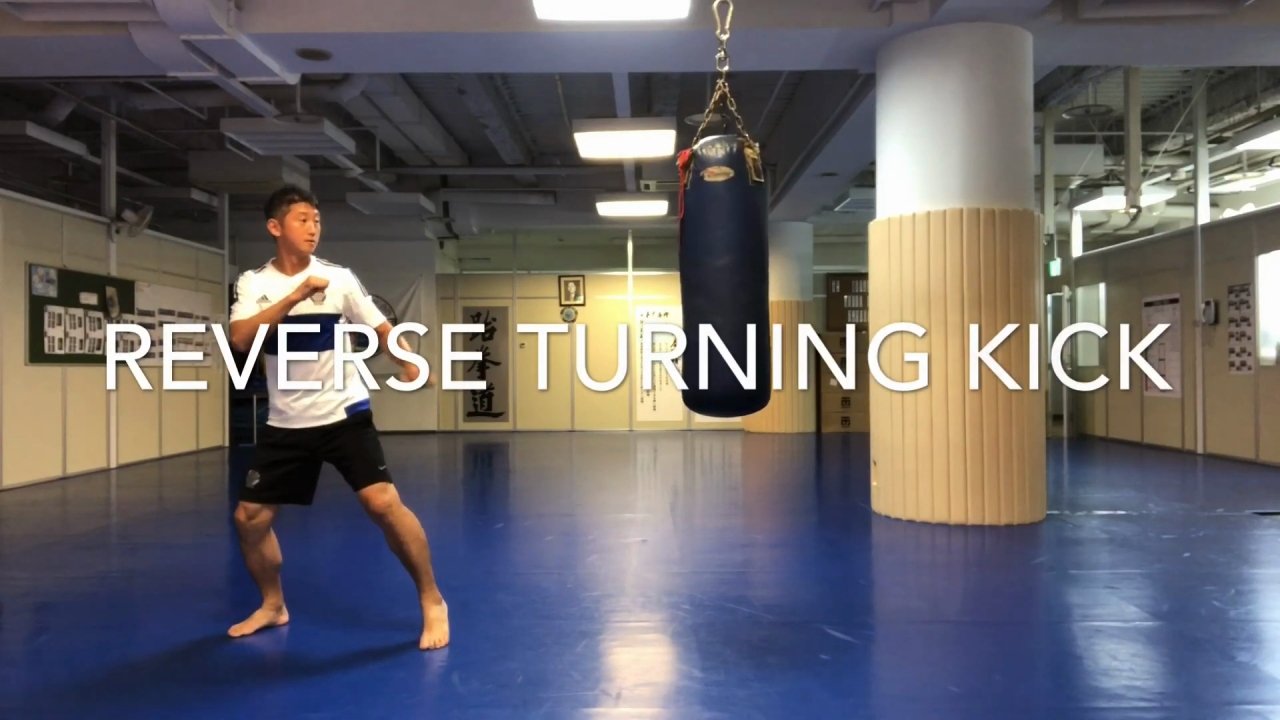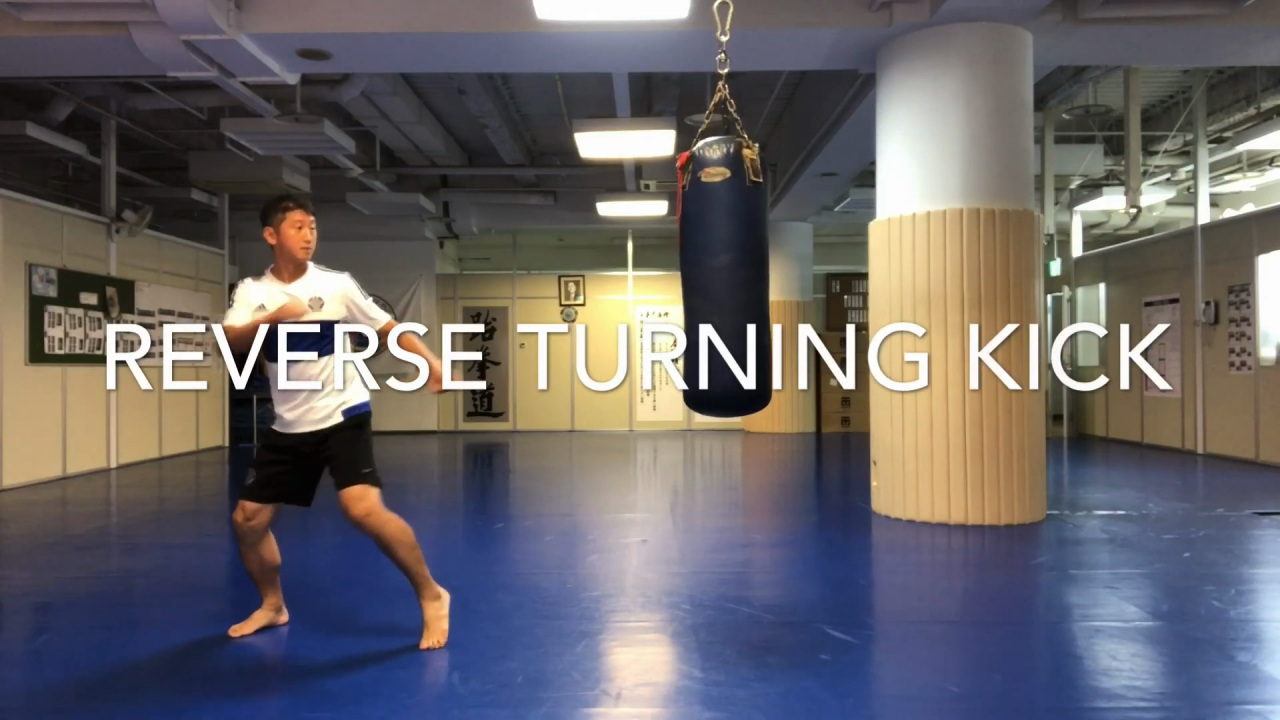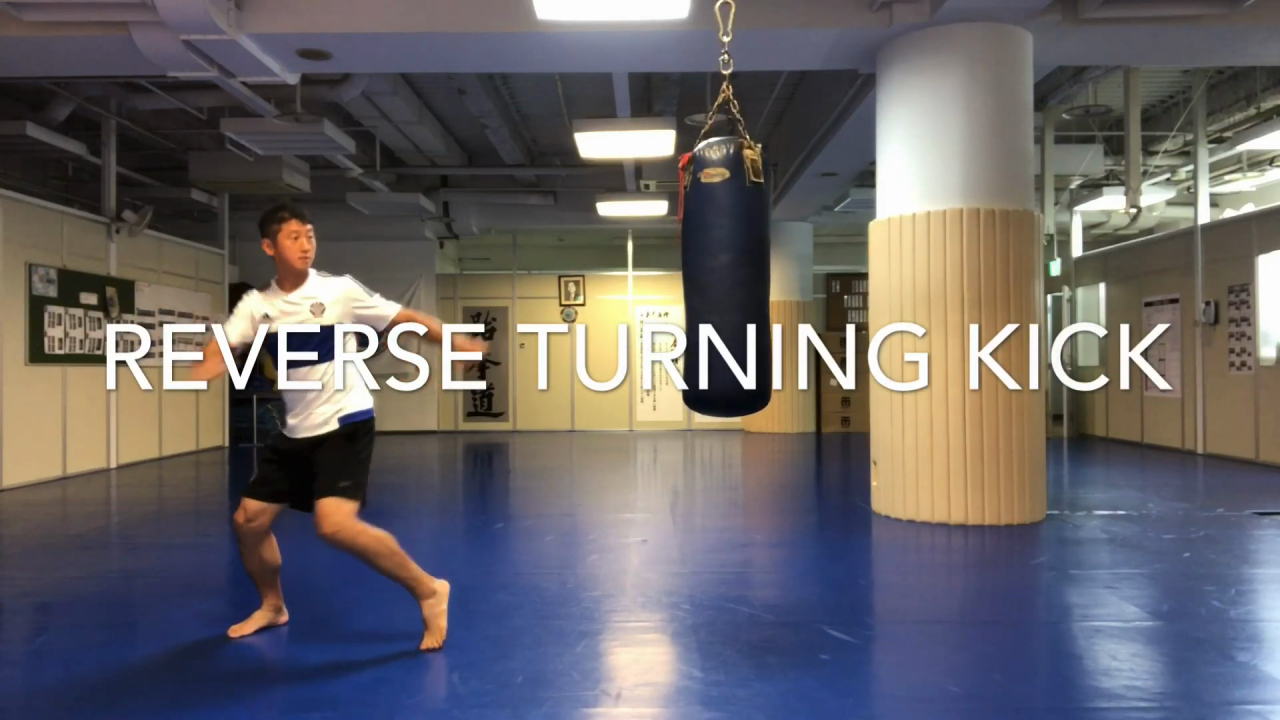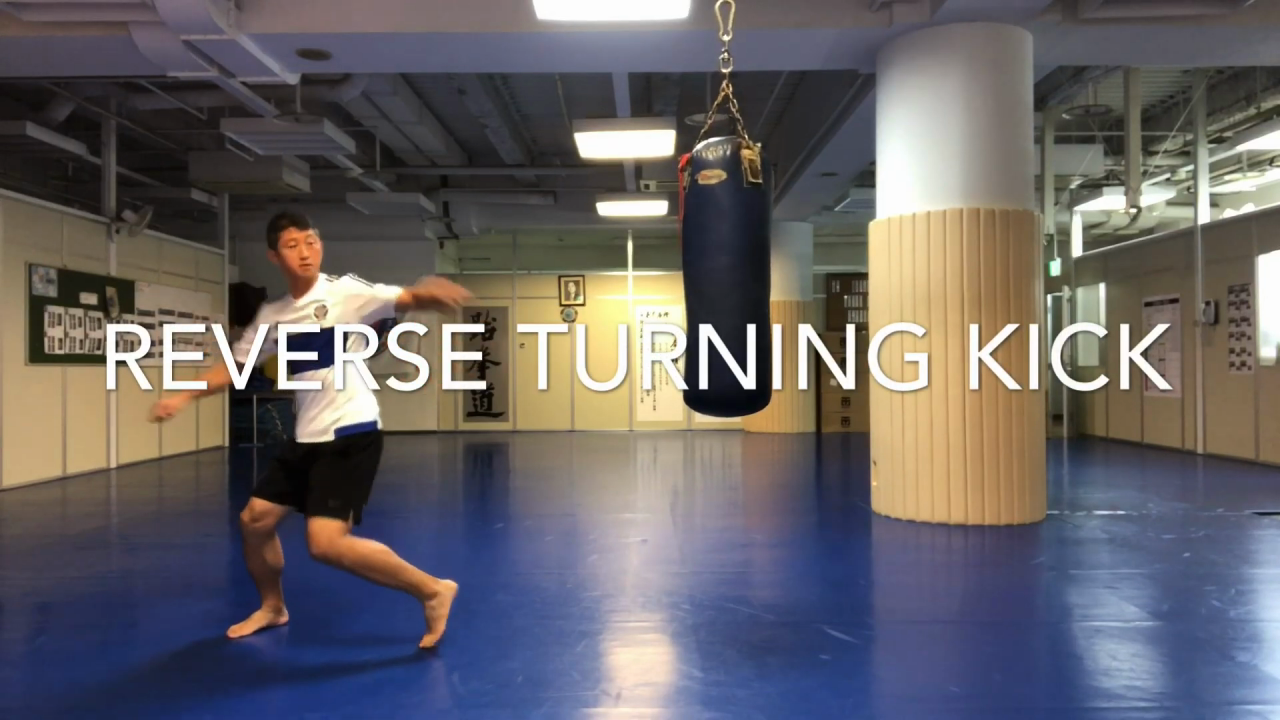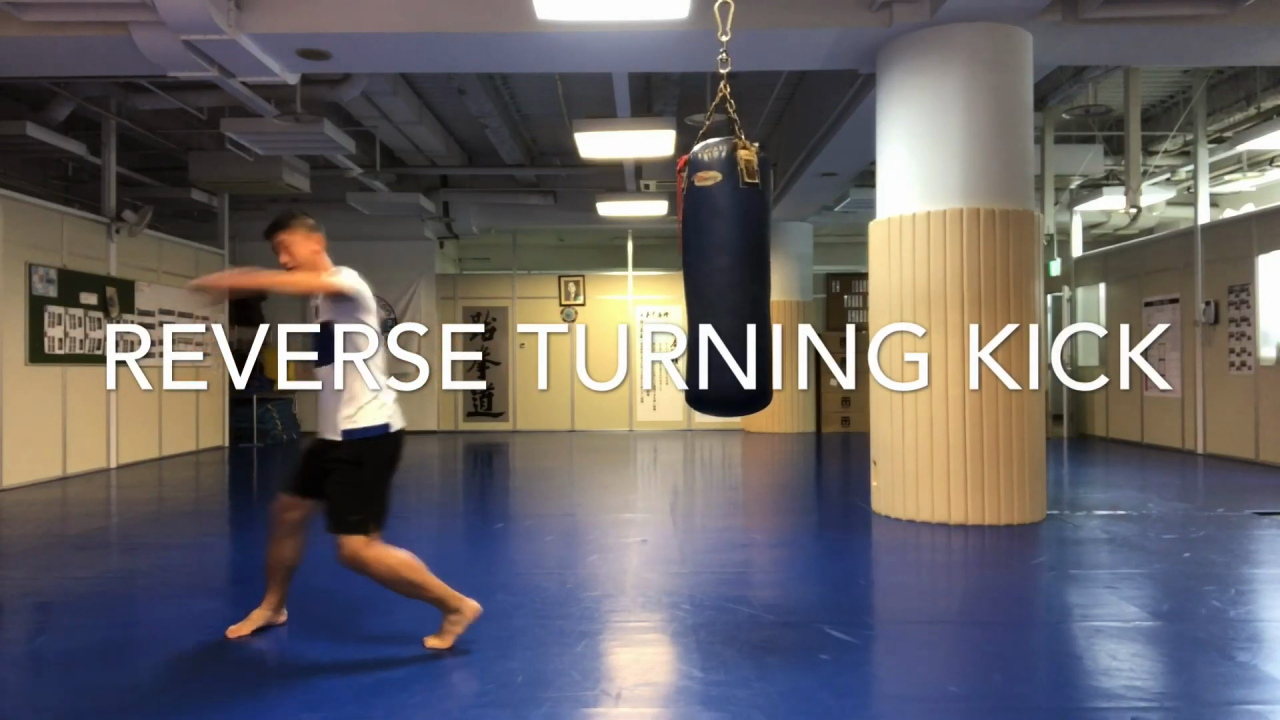
dt=0.4s
person 1, frame 1
left shoulder: (340, 278)
right shoulder: (253, 283)
left elbow: (380, 327)
right elbow: (241, 339)
left wrist: (410, 361)
right wrist: (297, 295)
left hip: (344, 413)
right hip: (286, 423)
left knee: (382, 502)
right knee: (249, 517)
left ankle: (432, 601)
right ankle: (273, 605)
person 1, frame 2
left shoulder: (337, 284)
right shoulder: (251, 291)
left elbow: (387, 327)
right elbow: (227, 343)
left wrist: (432, 364)
right wrist: (273, 318)
left hip: (343, 417)
right hip: (288, 428)
left knee: (363, 508)
right knee: (247, 519)
left ankle: (432, 597)
right ankle: (272, 605)
person 1, frame 3
left shoulder: (340, 290)
right shoulder: (255, 304)
left elbow: (405, 318)
right elbow: (218, 348)
left wrist: (458, 342)
right wrist: (206, 366)
left hip: (346, 424)
right hip: (295, 433)
left knee: (335, 524)
right knee: (248, 520)
left ankle: (428, 590)
right ankle: (272, 605)
person 1, frame 4
left shoulder: (345, 292)
right shoulder: (271, 315)
left elbow: (409, 298)
right elbow: (234, 365)
left wrist: (434, 292)
right wrist: (183, 397)
left hip: (351, 435)
right hip: (306, 439)
left knee: (326, 541)
right knee: (255, 519)
left ankle: (432, 590)
right ankle: (272, 606)
person 1, frame 5
left shoulder: (345, 287)
right shoulder: (322, 301)
left elbow: (327, 282)
left wrist: (242, 279)
left hip: (367, 435)
right hip: (336, 435)
left knee: (358, 549)
right knee: (287, 513)
left ankle: (456, 606)
right ankle: (273, 606)
